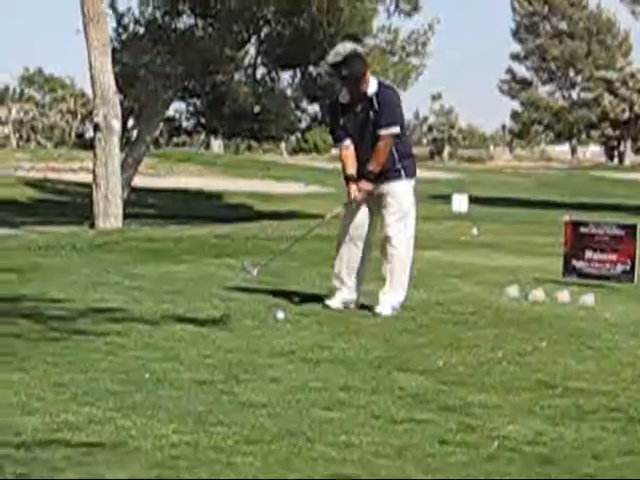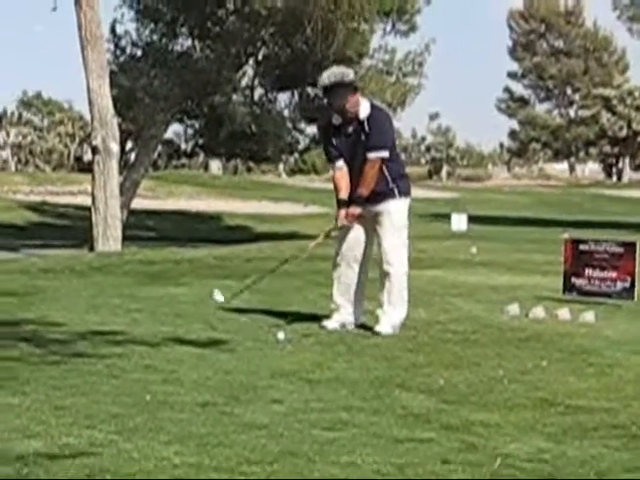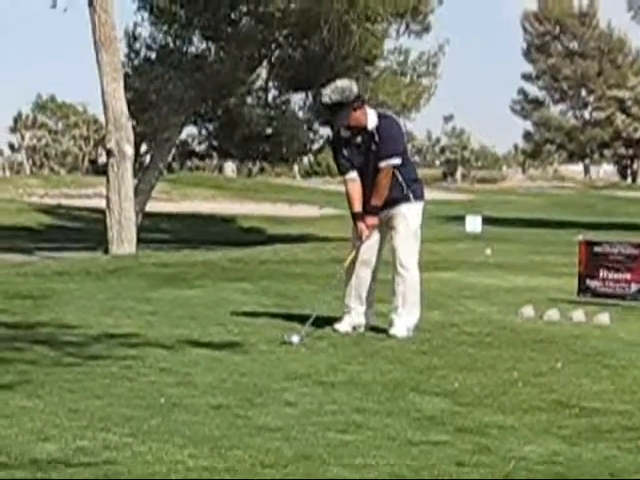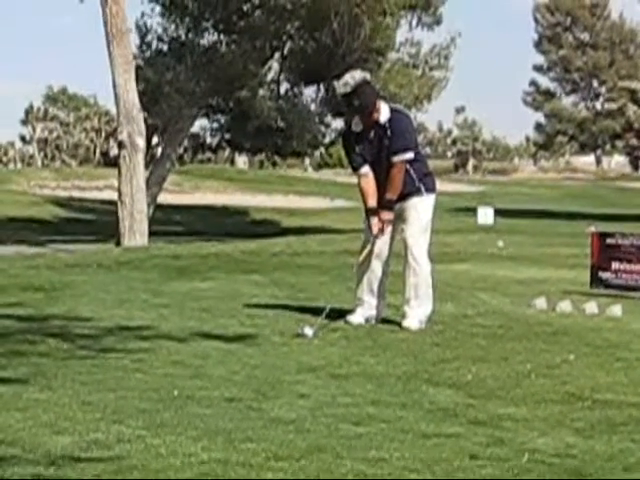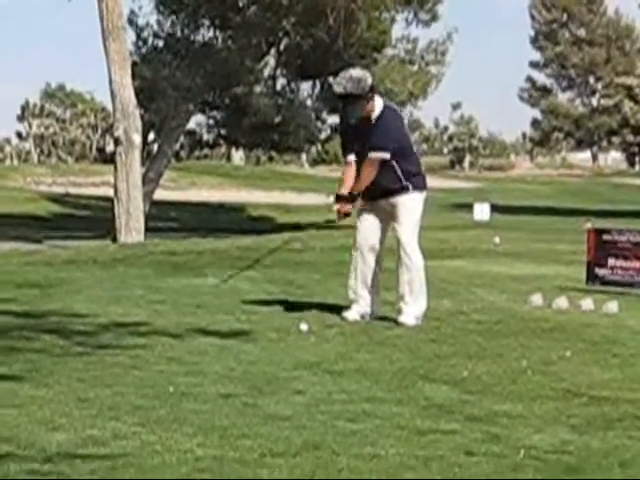
dt=1s
person 1, frame 1
left shoulder: (386, 95)
right shoulder: (337, 106)
left elbow: (386, 141)
right elbow: (345, 146)
left wrist: (369, 177)
right wrist: (352, 181)
left hip: (395, 176)
right hip: (362, 180)
left knee: (396, 238)
right knee: (351, 235)
left ankle: (391, 299)
right ankle: (346, 292)
person 1, frame 2
left shoulder: (377, 117)
right shoulder: (330, 127)
left elbow: (373, 163)
right elbow: (339, 167)
left wrist: (357, 201)
right wrist: (343, 204)
left hip: (390, 196)
right hip: (357, 201)
left knee: (392, 257)
right knee: (346, 256)
left ankle: (391, 317)
right ankle: (346, 313)
person 1, frame 3
left shoulder: (387, 125)
right shoulder: (340, 138)
left elbow: (386, 172)
right elbow: (351, 179)
left wrist: (373, 211)
right wrist: (359, 216)
left hip: (404, 200)
right hip: (370, 207)
left knee: (404, 260)
right knee: (361, 259)
left ankle: (404, 320)
right ankle: (355, 316)
person 1, frame 4
left shoulder: (398, 119)
right shoulder: (350, 134)
left elbow: (398, 166)
right elbow: (364, 174)
left wrist: (387, 206)
right wrist: (372, 212)
left hip: (415, 193)
right hip: (381, 199)
left knee: (415, 250)
right knee: (372, 250)
left ankle: (417, 313)
right ankle: (368, 307)
person 1, frame 5
left shoulder: (388, 120)
right shoulder: (347, 122)
left elbow: (372, 165)
right elbow: (351, 161)
left wrist: (351, 198)
right wrist: (343, 197)
left hip: (407, 190)
right hip: (374, 194)
left knee: (407, 245)
right knee: (364, 244)
left ankle: (413, 309)
right ankle: (363, 303)
